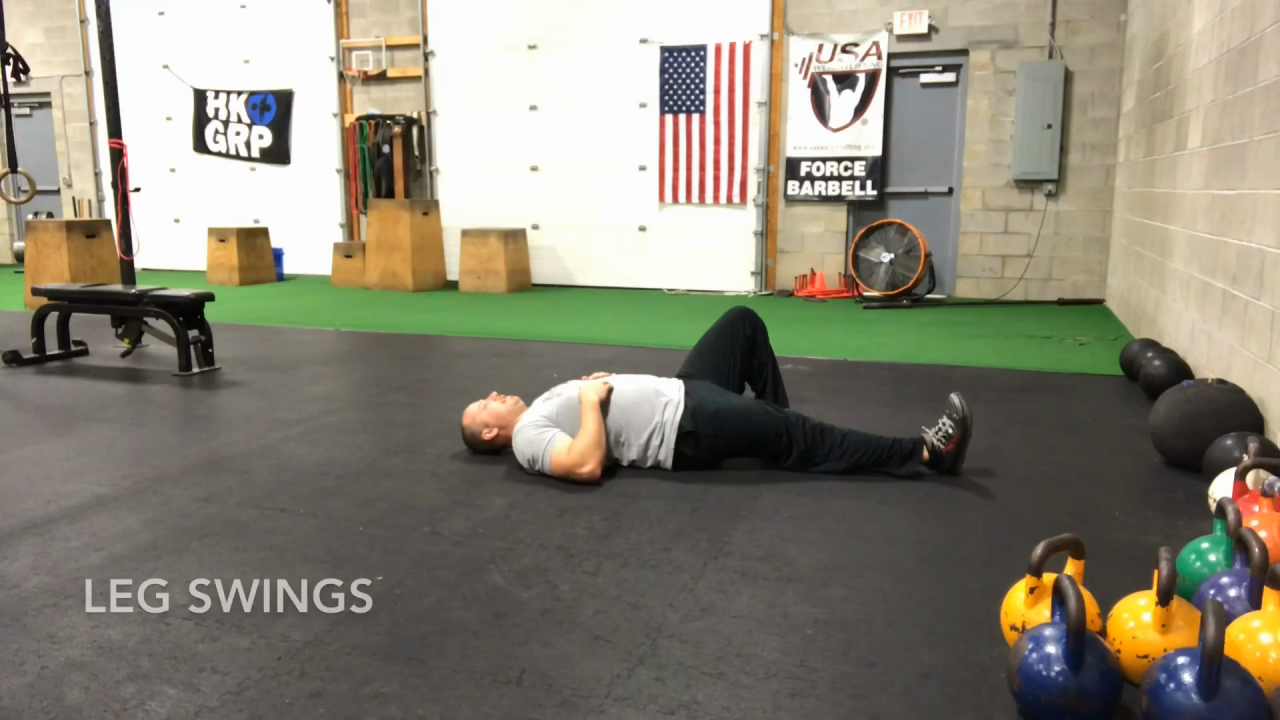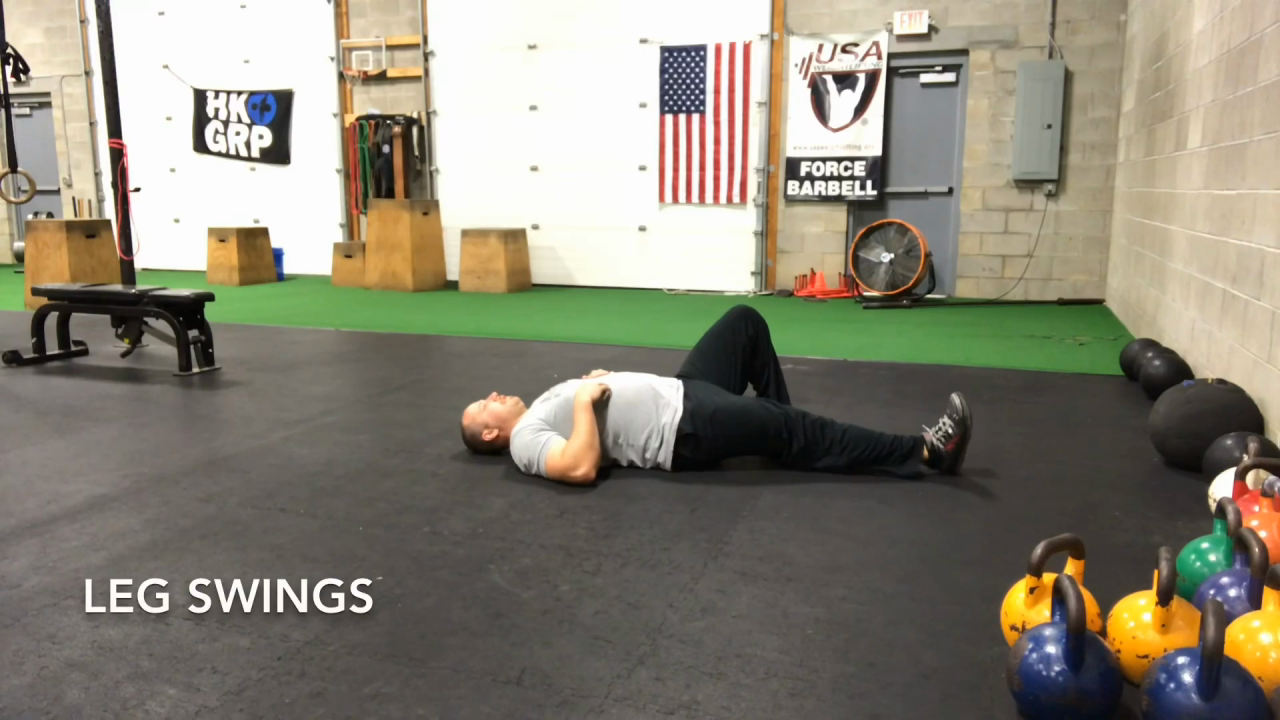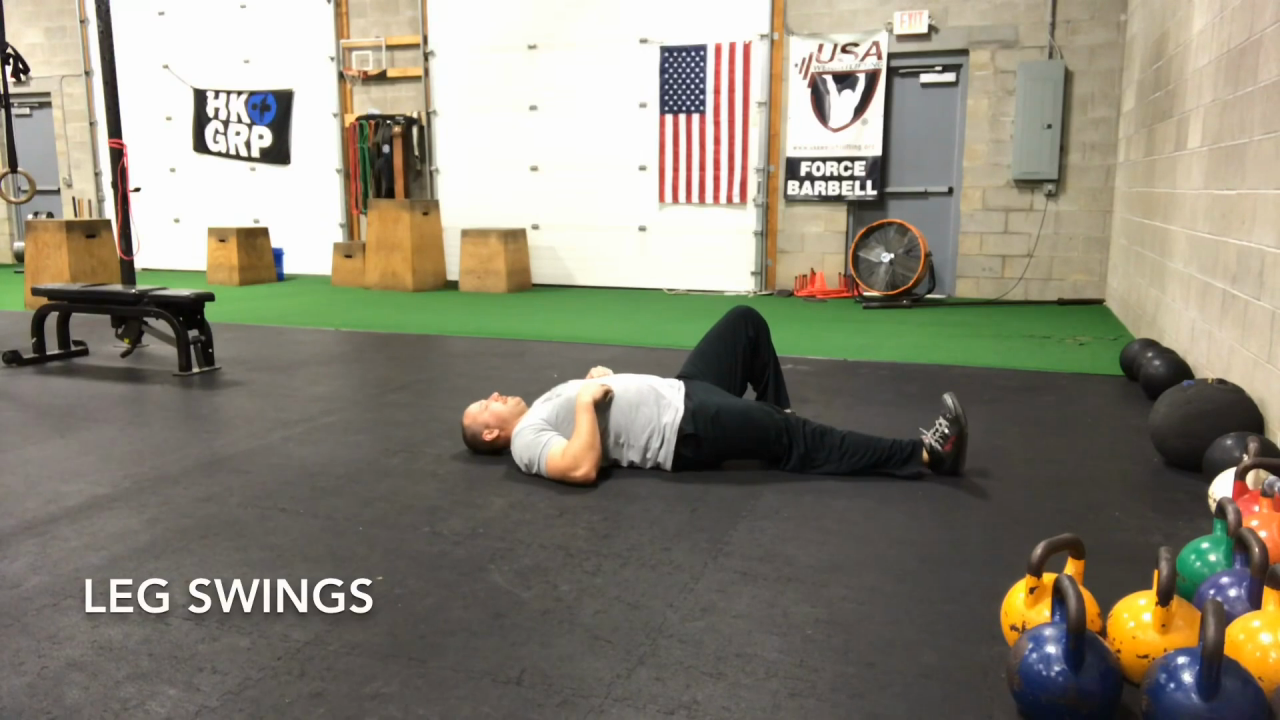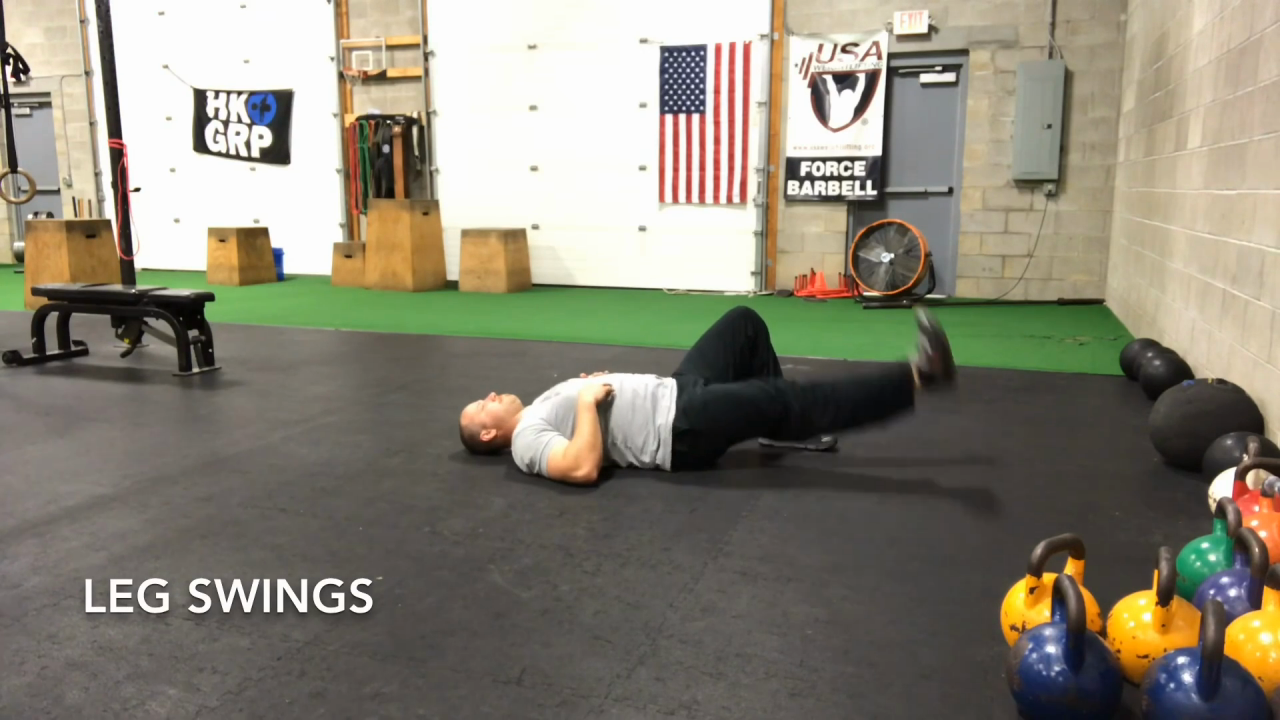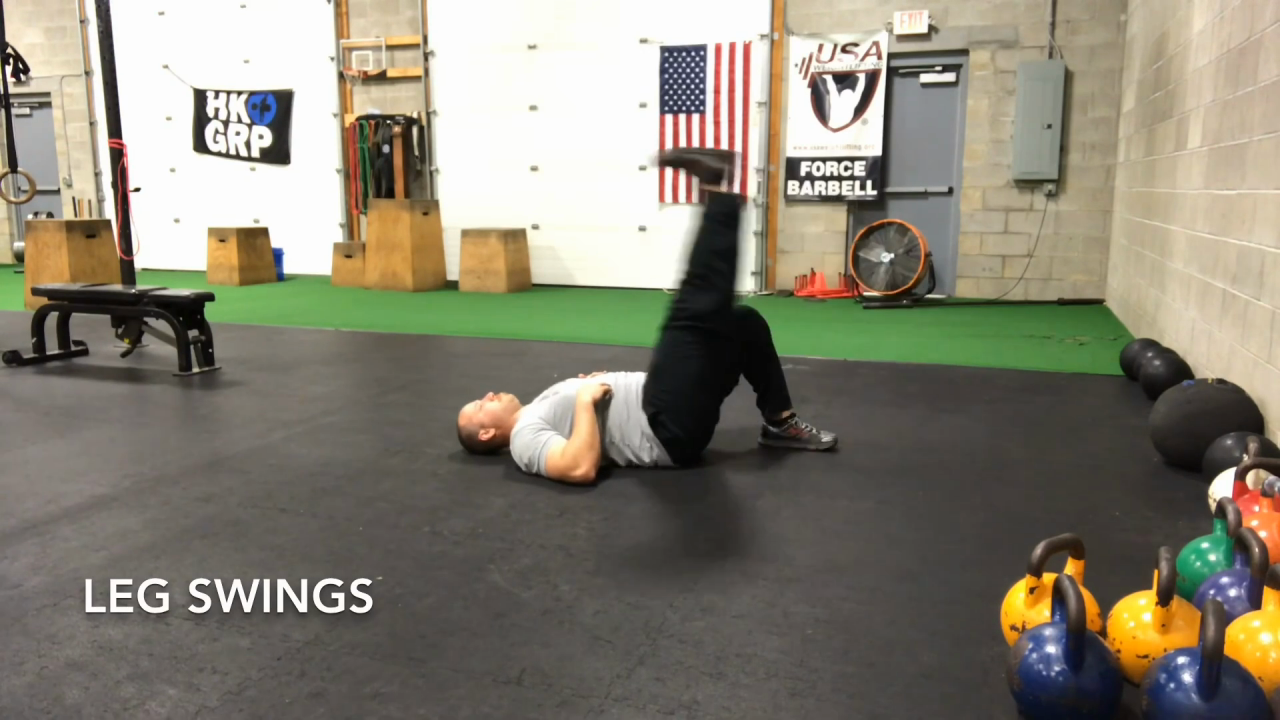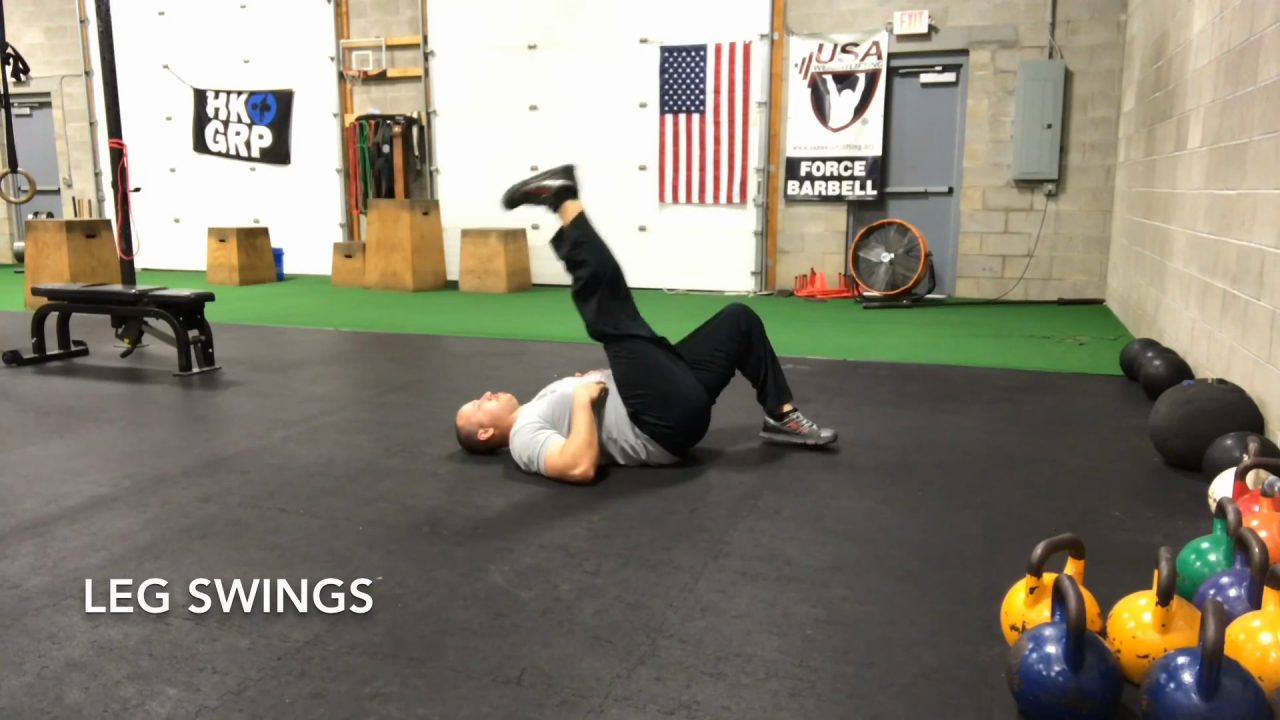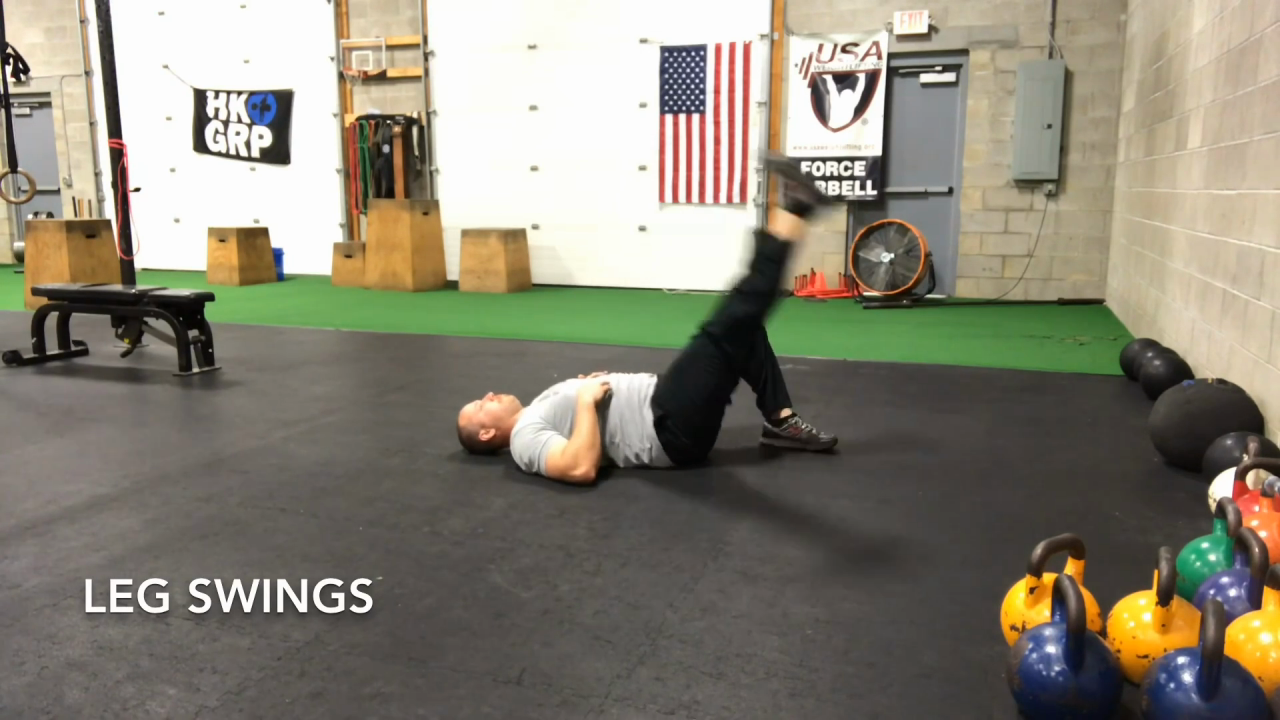
dt=0.4s
person 1, frame 1
left shoulder: (541, 408)
right shoulder: (528, 440)
right elbow: (588, 465)
left wrist: (592, 383)
right wrist: (591, 399)
left hip: (680, 392)
right hip: (686, 431)
left knee: (743, 323)
right knee: (795, 438)
left ankle: (775, 419)
right ankle: (925, 452)
person 1, frame 2
left shoulder: (543, 408)
right shoulder: (526, 441)
right elbow: (582, 469)
left wrist: (596, 380)
right wrist: (584, 402)
left hip: (681, 393)
right hip: (685, 432)
left knee: (745, 322)
right knee: (794, 432)
left ankle: (776, 418)
right ankle: (924, 451)
person 1, frame 3
left shoulder: (544, 408)
right shoulder: (527, 440)
right elbow: (583, 468)
left wrist: (597, 378)
right wrist: (586, 400)
left hip: (681, 393)
right hip: (686, 432)
left knee: (745, 322)
right knee: (796, 441)
left ankle: (777, 414)
right ankle: (926, 455)
person 1, frame 4
left shoulder: (540, 409)
right shoulder: (527, 439)
right elbow: (584, 468)
left wrist: (592, 385)
right wrist: (587, 401)
left hip: (676, 392)
right hip: (681, 429)
left knee: (743, 322)
right knee: (784, 401)
left ankle: (785, 427)
right ankle: (913, 377)
person 1, frame 5
left shoulder: (538, 410)
right shoulder: (526, 440)
right elbow: (583, 468)
left wrist: (592, 383)
right wrist: (586, 401)
left hip: (662, 405)
right hip: (672, 429)
left knee: (744, 321)
right knee: (694, 317)
left ankle: (781, 423)
person 1, frame 6
left shoulder: (535, 410)
right shoulder: (524, 438)
right elbow: (581, 468)
left wrist: (589, 384)
right wrist: (583, 400)
left hip: (677, 400)
right hip: (669, 419)
left knee: (739, 320)
right knee: (610, 316)
left ankle: (782, 416)
person 1, frame 7
left shoulder: (536, 414)
right shoulder: (526, 439)
right elbow: (582, 467)
left wrist: (592, 386)
right wrist: (587, 401)
left hip: (654, 402)
right hip: (675, 432)
left knee: (743, 323)
right knee: (724, 331)
left ankle: (782, 422)
right ankle: (791, 215)
